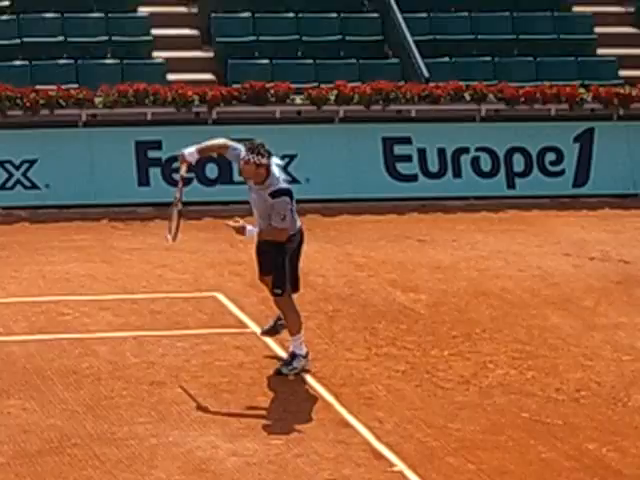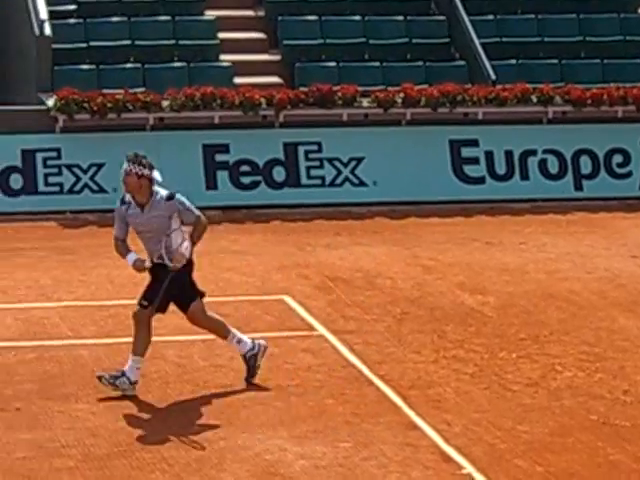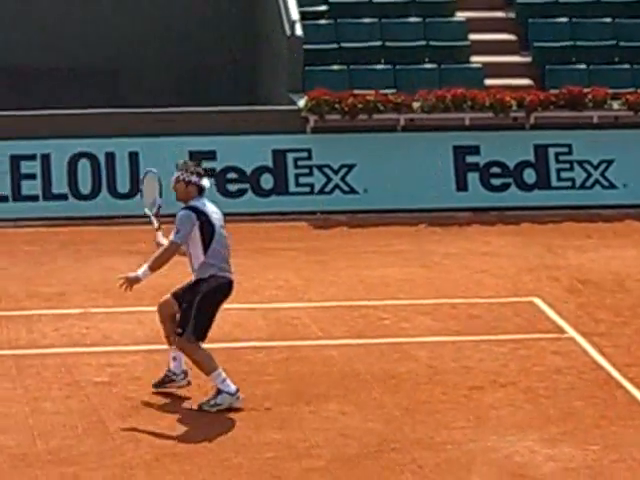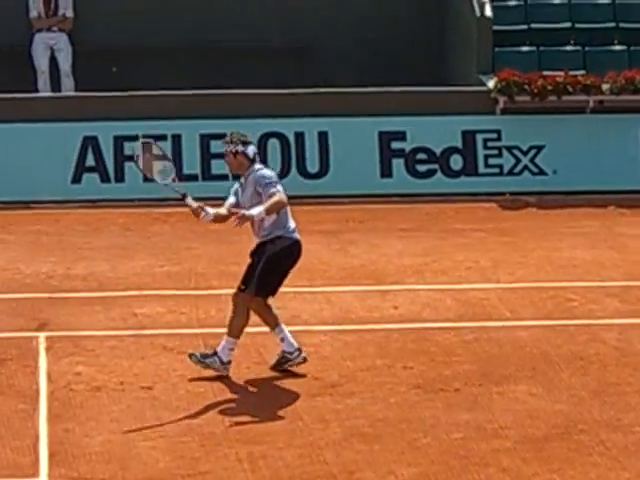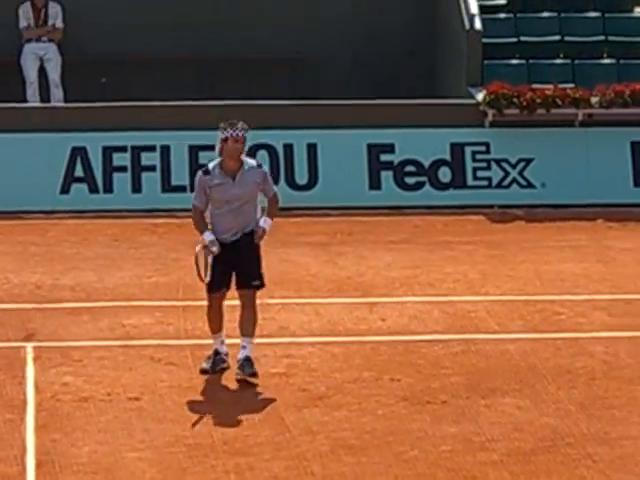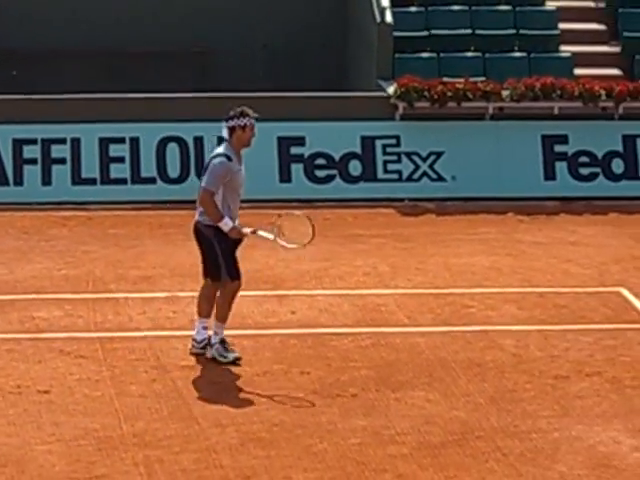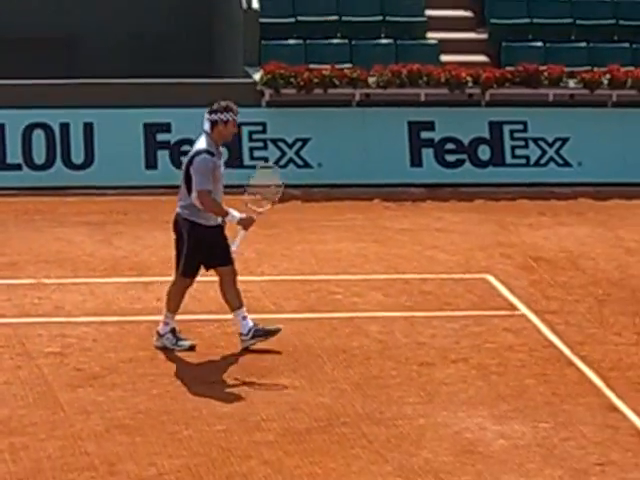
dt=0.7s
person 1, frame 1
left shoulder: (280, 193)
right shoulder: (251, 166)
left elbow: (283, 233)
right elbow: (225, 145)
left wrist: (249, 230)
right wrist: (193, 152)
left hip: (286, 241)
right hip: (265, 238)
left knee: (281, 298)
right knee: (267, 279)
left ankle: (299, 353)
right ankle: (285, 318)
person 1, frame 2
left shoulder: (169, 200)
right shoulder: (123, 206)
left elbow: (200, 223)
right elbow: (119, 242)
right wrist: (132, 259)
left hip: (175, 266)
right hip: (159, 265)
left knee: (141, 315)
right knee: (197, 316)
left ankle: (130, 377)
right ankle: (250, 348)
person 1, frame 3
left shoulder: (187, 213)
right shoulder: (210, 209)
left elbow: (168, 251)
left wrist: (141, 274)
right wrist: (172, 244)
left hip: (212, 284)
right hip: (215, 281)
left knee: (189, 343)
right knee: (165, 308)
left ankle: (227, 391)
right ankle: (177, 371)
person 1, frame 4
left shoulder: (262, 175)
right shoulder: (241, 185)
left elbow: (281, 201)
right elbow: (225, 213)
left wrist: (254, 213)
right wrist: (205, 212)
left hip: (281, 244)
right hip: (275, 245)
left knee: (242, 299)
right knee: (255, 300)
left ankle: (223, 358)
right ankle: (291, 350)
person 1, frame 5
left shoulder: (257, 170)
right shoulder: (206, 176)
left elbow: (273, 197)
right elbow: (197, 211)
left wrist: (265, 224)
right wrist: (208, 237)
left hip: (246, 240)
right hip: (218, 243)
left knee: (248, 298)
right knee: (214, 299)
left ankle: (245, 358)
right ankle: (220, 353)
person 1, frame 6
left shoulder: (235, 157)
right shoulder: (222, 161)
right elbow: (205, 199)
left wrist: (233, 226)
right wrist: (229, 226)
left hip: (222, 229)
right hip: (211, 229)
left knee: (212, 283)
right knee: (231, 283)
left ankle: (201, 338)
right ankle: (216, 341)
person 1, frame 7
left shoulder: (212, 150)
right shoulder: (204, 156)
right elbow: (205, 200)
right wrist: (236, 216)
left hip: (211, 225)
right hip: (192, 225)
left knee: (228, 274)
right knee: (185, 279)
left ankle: (247, 330)
right ankle: (165, 332)
